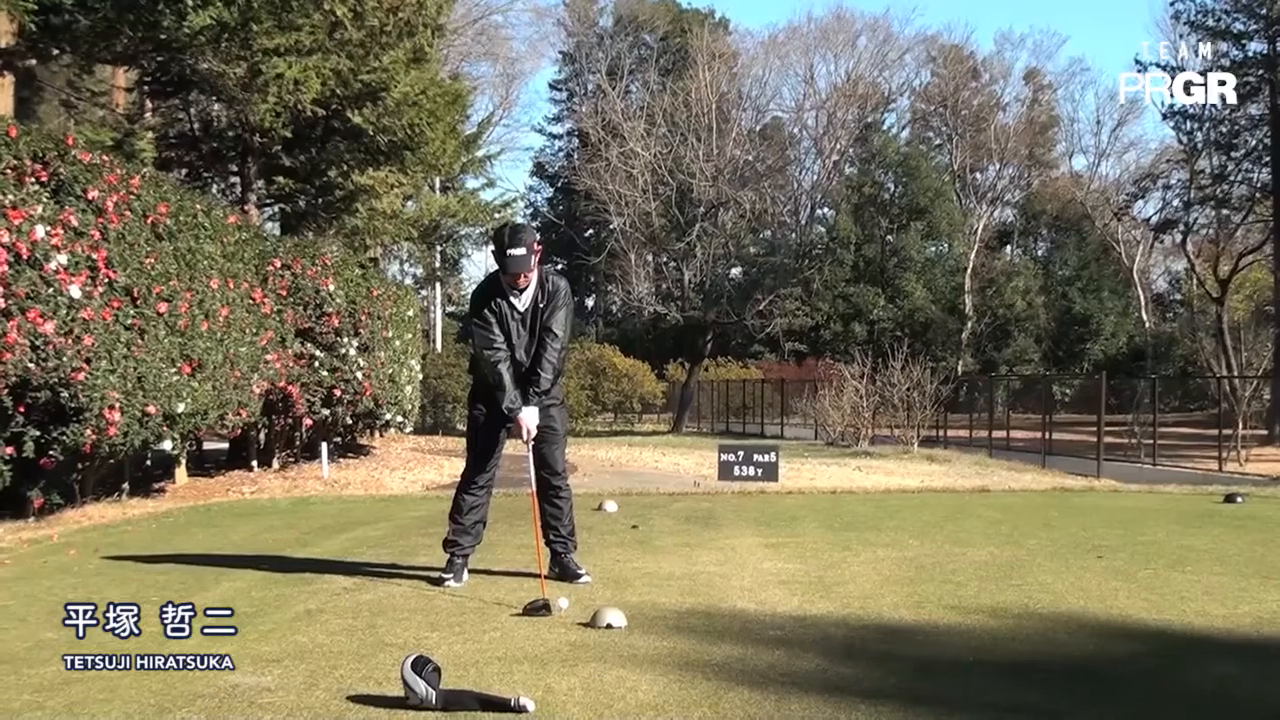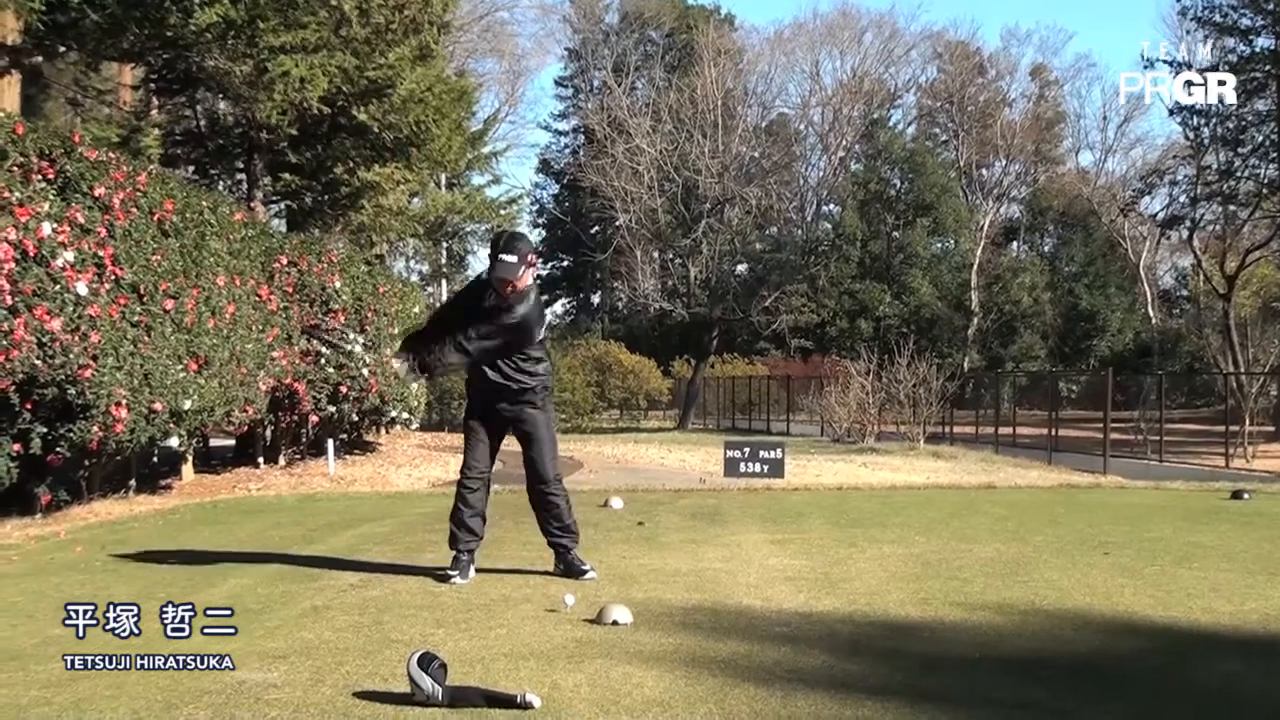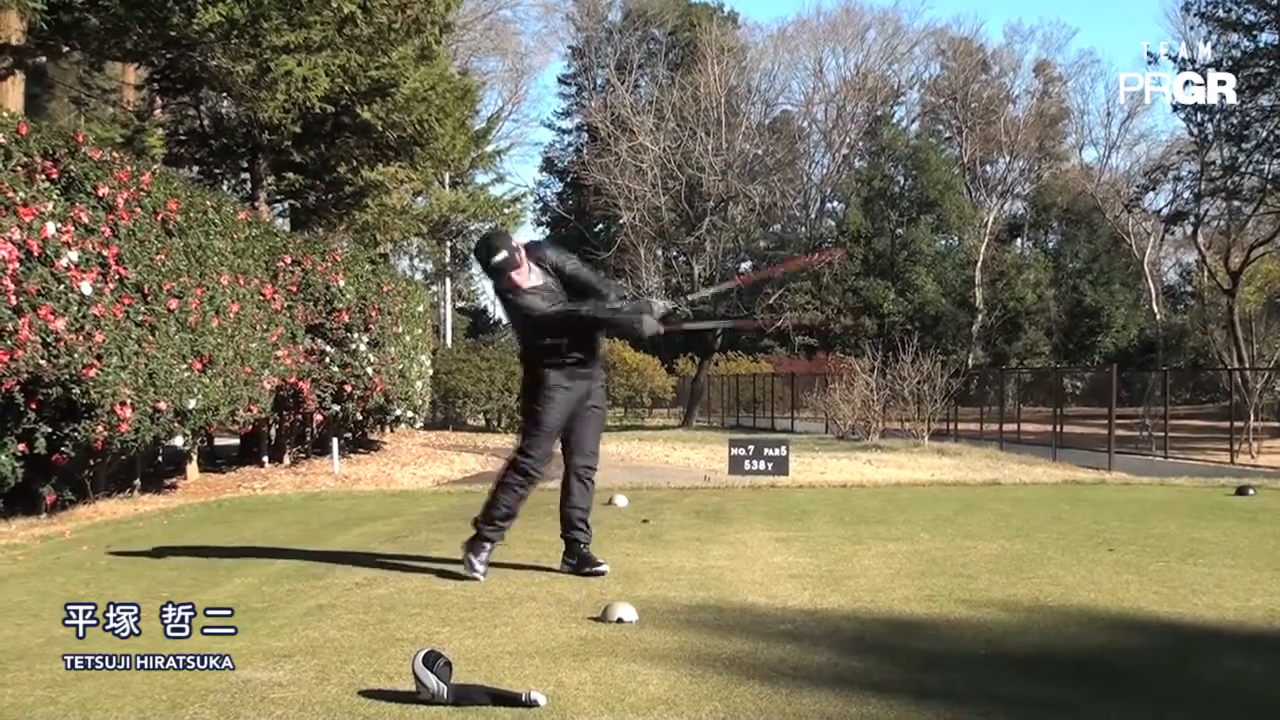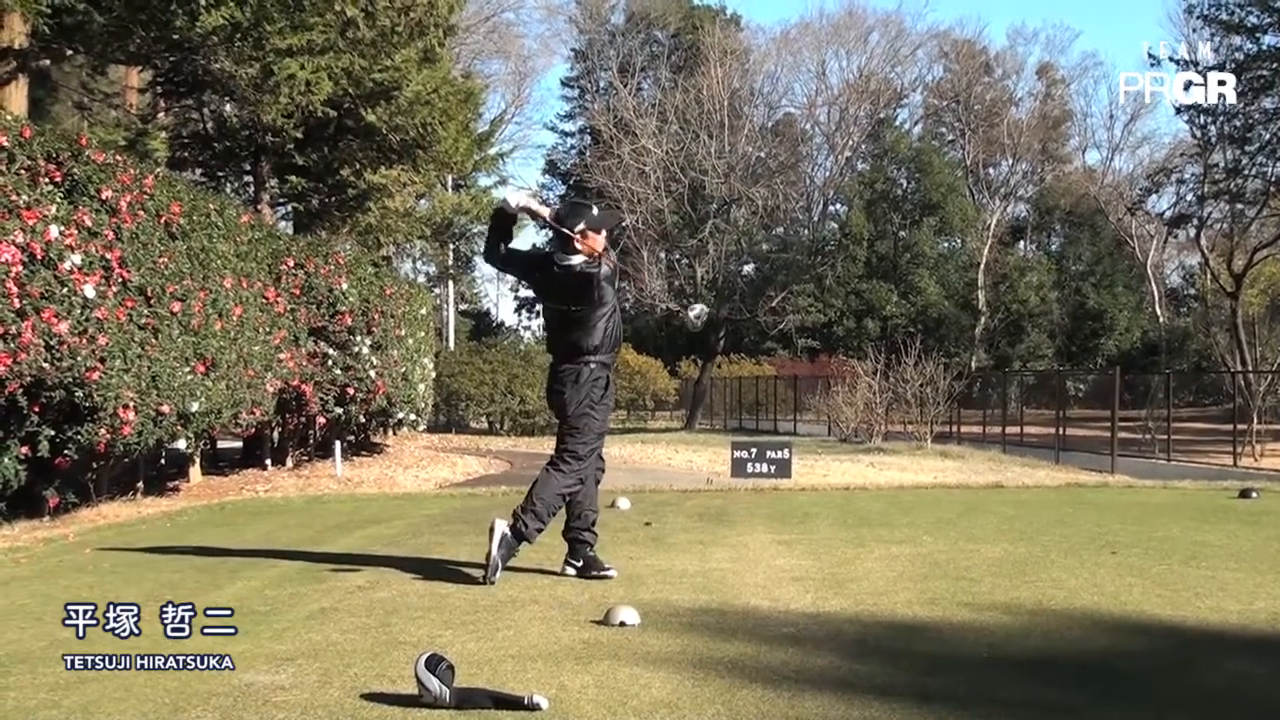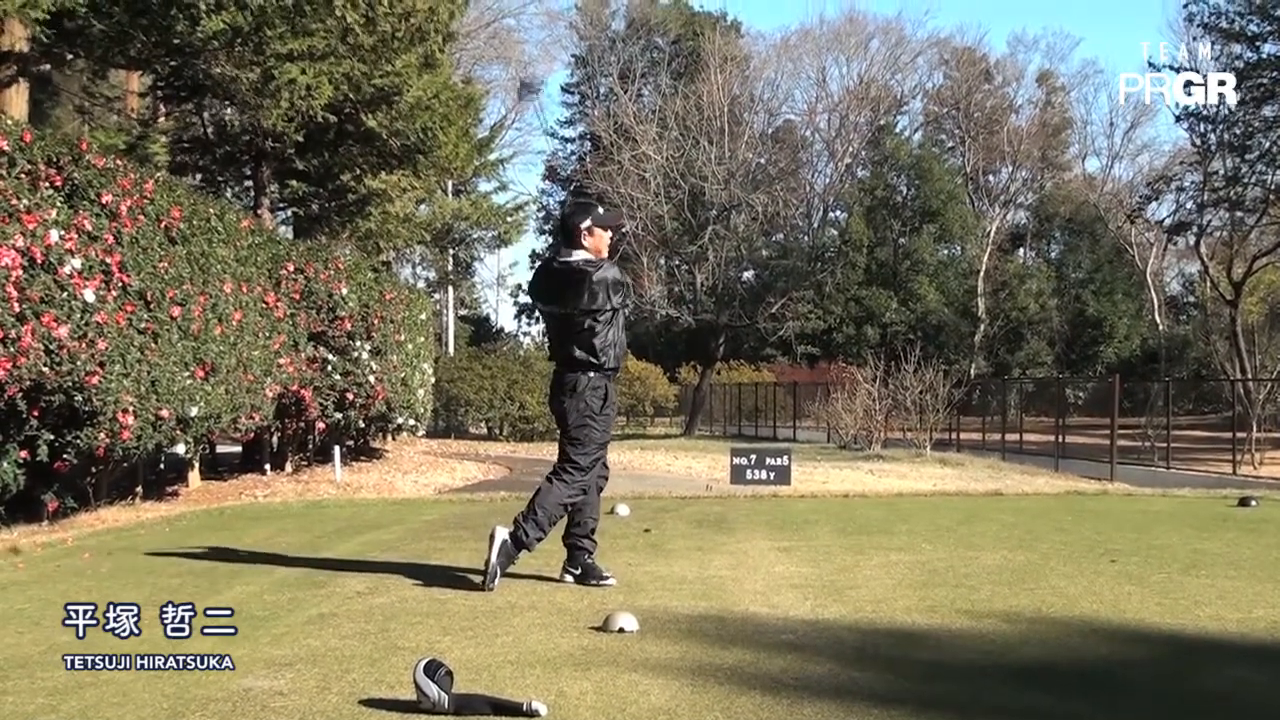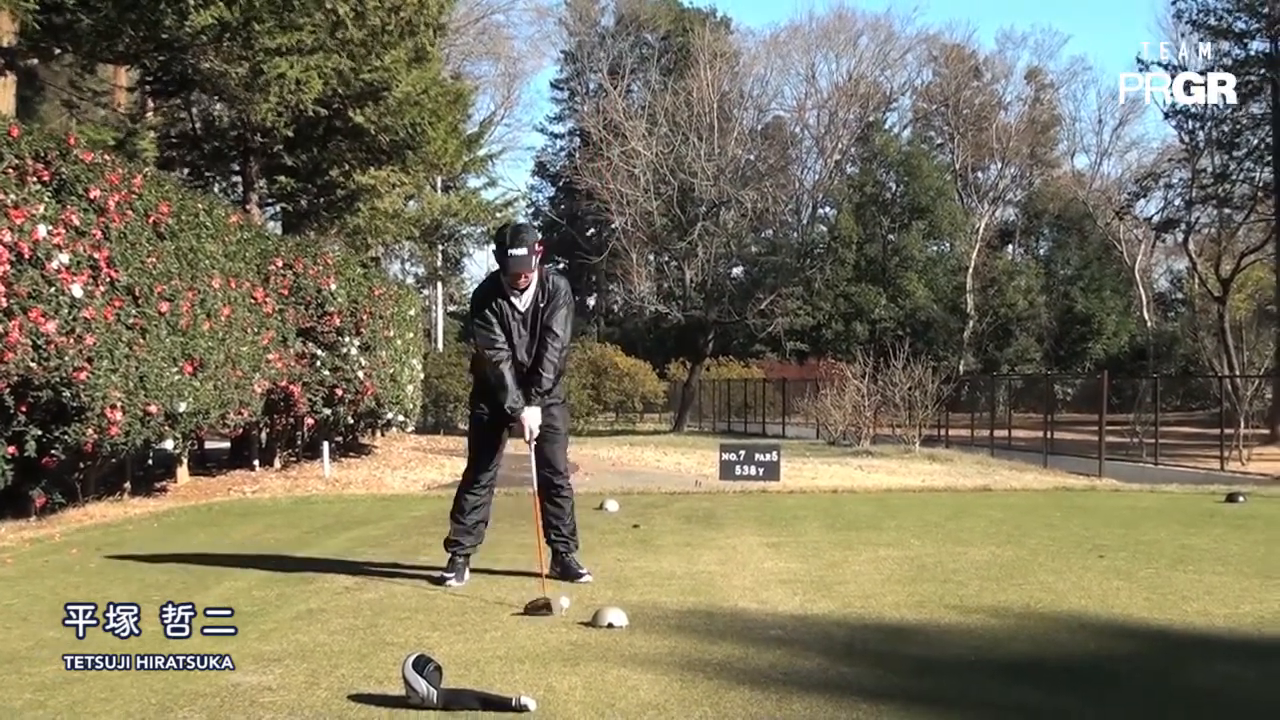
dt=0.7s
person 1, frame 1
left shoulder: (556, 289)
right shoulder: (485, 296)
left elbow: (553, 349)
right elbow: (493, 357)
left wrist: (532, 402)
right wrist: (515, 408)
left hip: (544, 394)
right hip: (494, 395)
left knee: (554, 475)
right knee: (477, 474)
left ankle: (562, 555)
right ankle: (458, 555)
person 1, frame 2
left shoulder: (523, 310)
right shoulder: (485, 286)
left elbow: (468, 343)
right elbow: (448, 318)
left wrist: (422, 361)
right wrist: (412, 347)
left hip: (528, 398)
right hip: (486, 396)
left knee: (546, 477)
right knee: (474, 474)
left ankle: (566, 553)
right ankle: (464, 554)
person 1, frame 3
left shoulder: (542, 255)
right shoulder: (520, 299)
left elbow: (594, 288)
right elbow: (578, 316)
left wrist: (633, 312)
right wrist: (636, 319)
left hip: (586, 375)
right hip: (551, 380)
left knee: (582, 465)
right knee: (530, 461)
left ankle: (576, 548)
right ankle: (483, 539)
person 1, frame 4
left shoulder: (543, 267)
right shoulder: (601, 276)
left elbow: (495, 254)
right elbow: (598, 256)
left wrist: (507, 210)
right wrist: (545, 212)
left hip: (569, 373)
right hip: (589, 378)
left knee: (588, 464)
right knee: (571, 462)
left ankle: (580, 552)
right ankle: (513, 533)
person 1, frame 5
left shoulder: (547, 275)
right shoulder: (604, 276)
right elbow: (622, 292)
left hip: (570, 380)
right hip: (590, 385)
left knee: (591, 472)
right knee: (575, 471)
left ankle: (579, 559)
right ankle: (514, 541)
person 1, frame 6
left shoulder: (556, 289)
right shoulder: (486, 296)
left elbow: (553, 349)
right elbow: (495, 357)
left wrist: (535, 403)
right wrist: (518, 408)
left hip: (545, 391)
right hip: (495, 392)
left knee: (555, 472)
right knee: (480, 472)
left ankle: (563, 555)
right ankle: (459, 555)
